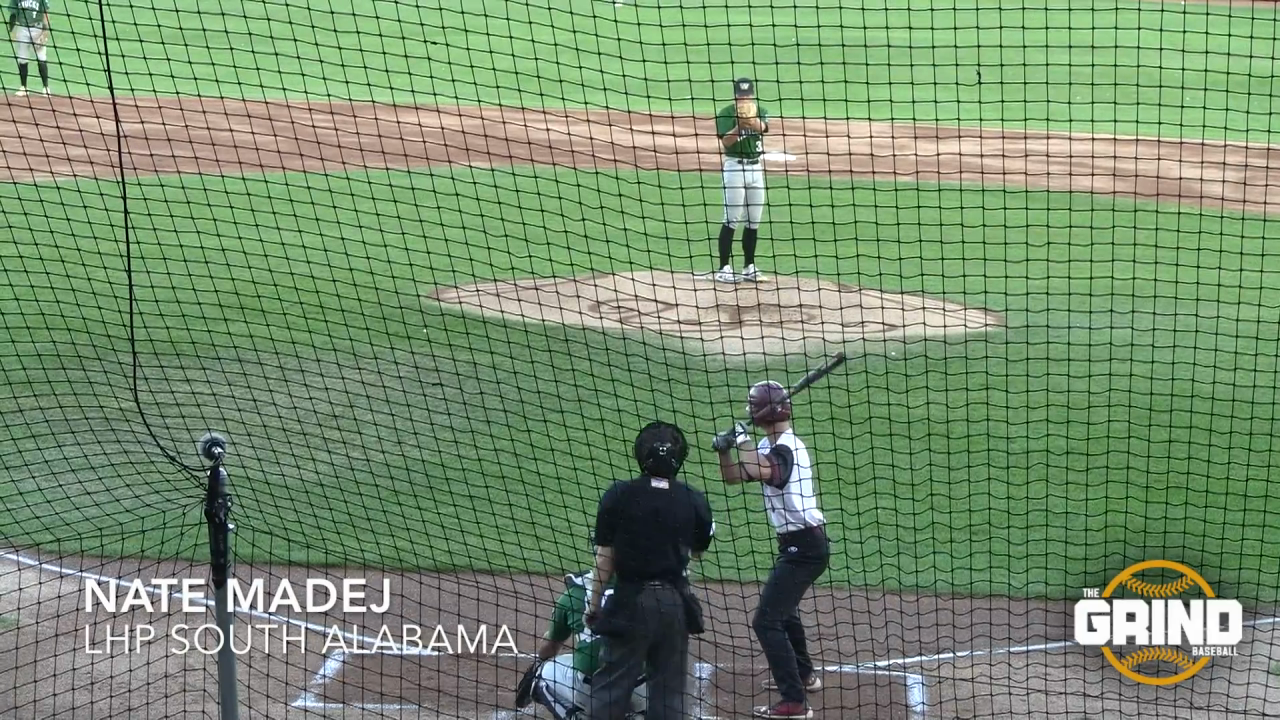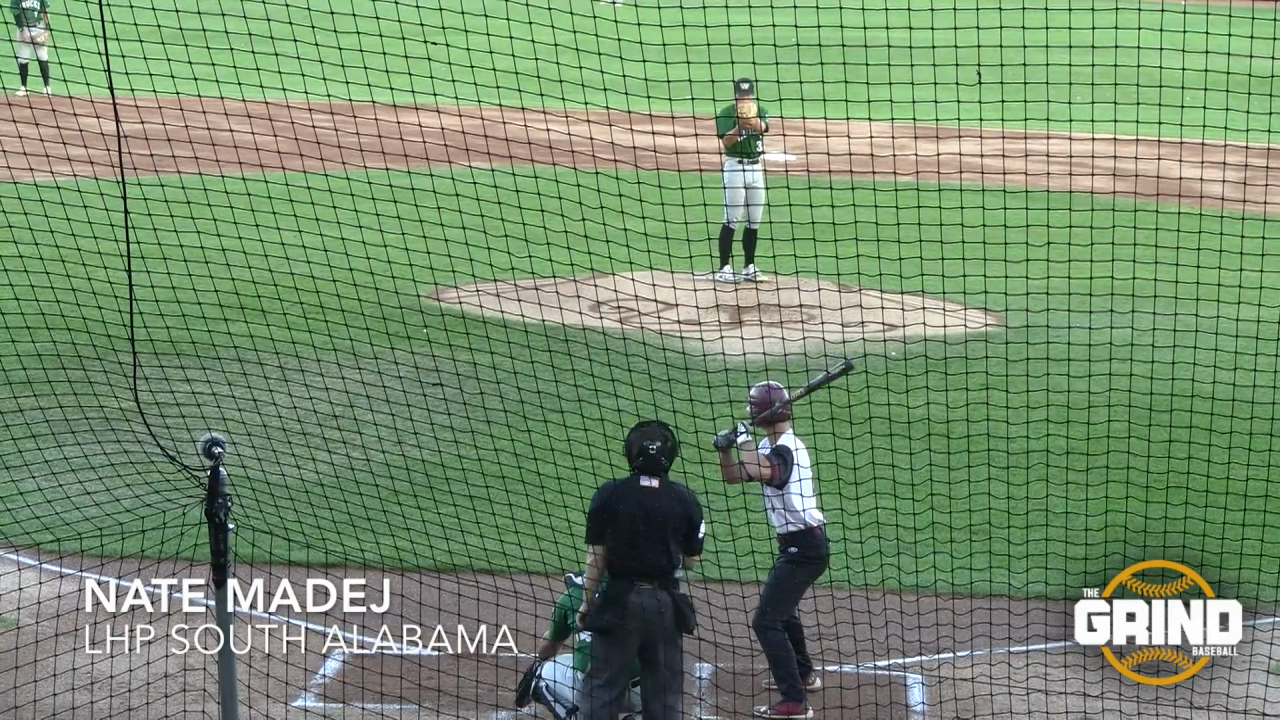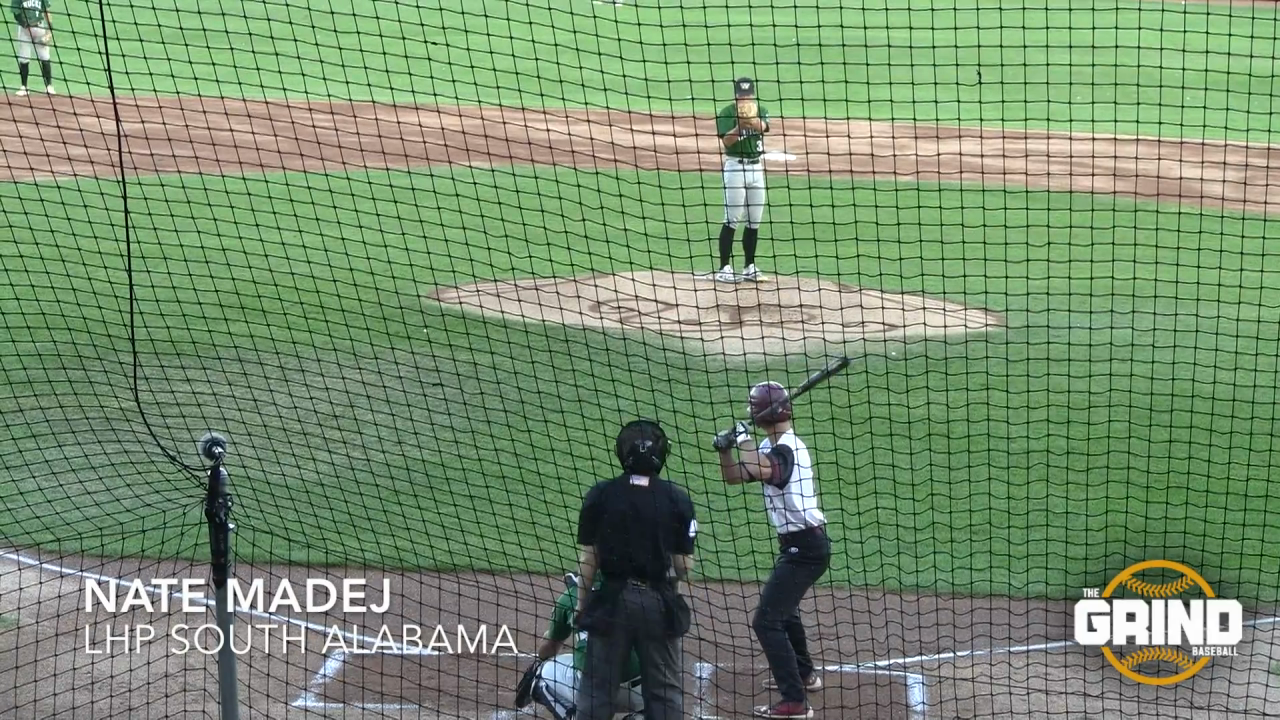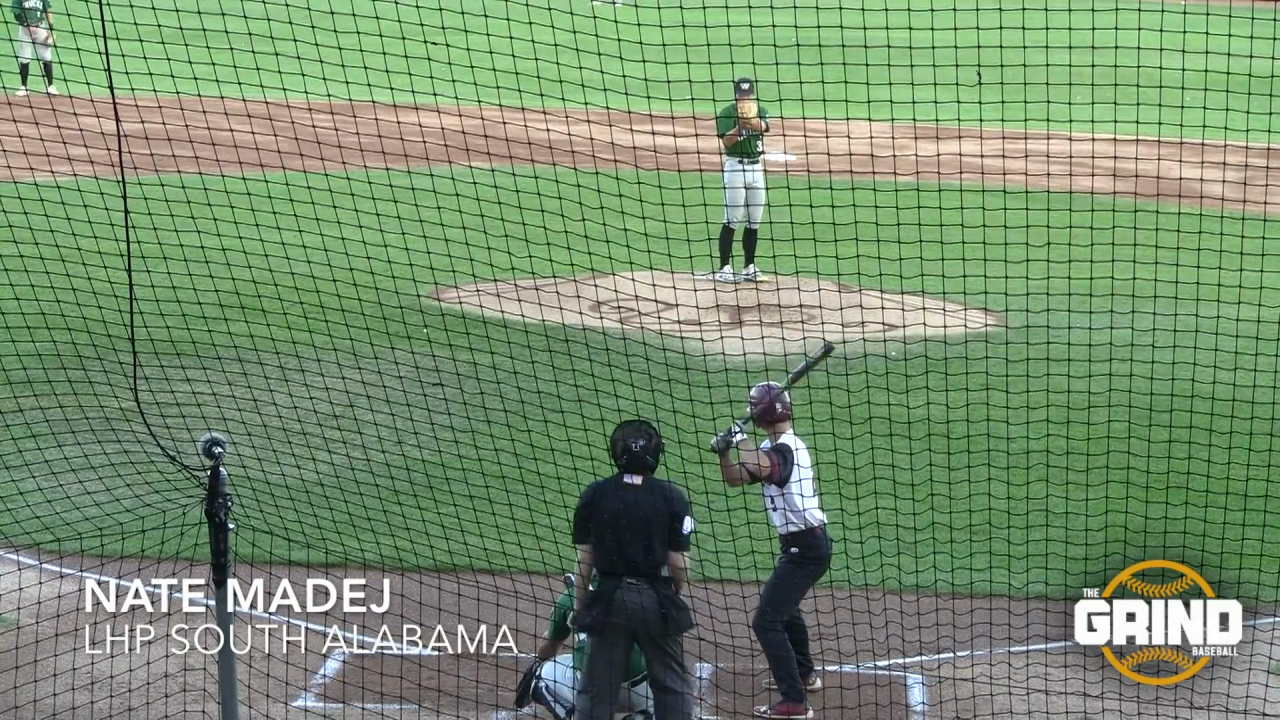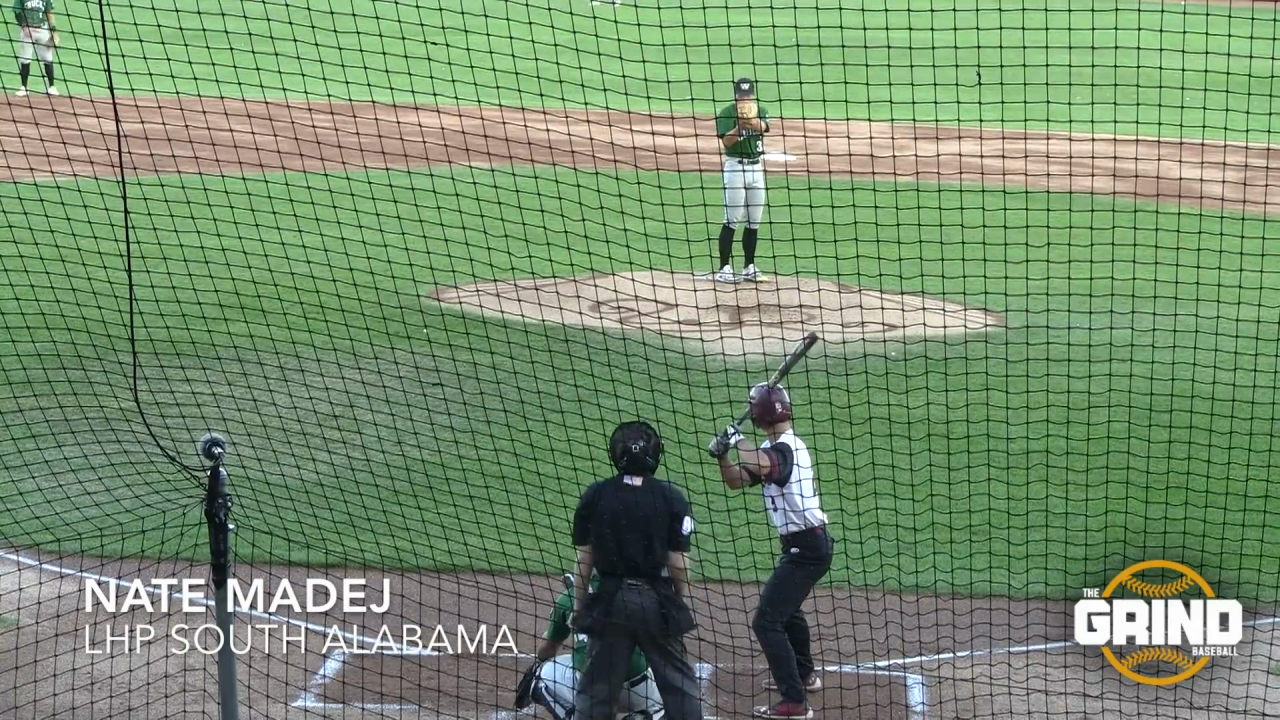
dt=0.1s
person 1, frame 1
left shoulder: (786, 448)
right shoulder: (769, 446)
left elbow: (762, 472)
right elbow: (733, 476)
left wrist: (743, 441)
right wrist: (725, 449)
left hip: (804, 546)
right hip: (799, 544)
left knee: (767, 621)
right knee: (782, 608)
right ankle: (803, 674)
person 1, frame 2
left shoulder: (786, 448)
right shoulder: (770, 446)
left elbow: (761, 472)
right elbow: (733, 476)
left wrist: (744, 441)
right wrist: (726, 448)
left hip: (804, 546)
right hip: (800, 544)
left knee: (766, 620)
right knee: (782, 609)
right ankle: (803, 674)
person 1, frame 3
left shoulder: (787, 448)
right shoulder: (771, 446)
left elbow: (761, 471)
right elbow: (733, 476)
left wrist: (744, 440)
right wrist: (725, 448)
left hip: (805, 546)
right hip: (802, 544)
left knee: (766, 621)
right knee: (783, 609)
right ankle: (804, 674)
person 1, frame 4
left shoulder: (786, 447)
right shoulder: (773, 447)
left elbow: (761, 467)
right elbow: (736, 479)
left wrist: (741, 440)
right wrist: (724, 451)
left hip: (806, 547)
right hip: (804, 544)
left knee: (766, 621)
right knee: (785, 609)
right ankle: (804, 674)
person 1, frame 5
left shoulder: (787, 447)
right shoulder: (773, 447)
left elbow: (761, 466)
right elbow: (737, 481)
left wrist: (738, 441)
right wrist: (722, 454)
left hip: (806, 547)
right hip: (805, 544)
left knee: (766, 621)
right knee: (786, 609)
right ankle: (804, 674)
person 2, frame 1
left shoulder: (619, 495)
right shoulder: (694, 500)
left elbow: (605, 557)
left wrist: (594, 602)
left hip: (630, 601)
right hip: (674, 602)
left knee: (610, 684)
right knee: (670, 689)
person 2, frame 2
left shoulder: (609, 495)
right shoulder: (685, 499)
left elbow: (596, 557)
right elbow: (691, 562)
left wrist: (587, 602)
left hip: (620, 601)
right hip: (666, 602)
left knee: (602, 687)
right knee: (665, 691)
person 2, frame 3
left shoulder: (600, 494)
right shoulder: (676, 498)
left elbow: (588, 557)
right elbow: (683, 564)
left wrist: (582, 602)
left hip: (613, 600)
right hip: (659, 601)
left knee: (598, 685)
right knee: (664, 688)
person 2, frame 4
left shoulder: (595, 494)
right shoulder: (671, 496)
left elbow: (584, 557)
right elbow: (678, 562)
left wrist: (579, 602)
right wrist: (677, 597)
left hip: (610, 599)
right hip: (656, 600)
left knee: (597, 687)
right knee: (674, 684)
person 2, frame 5
left shoulder: (595, 496)
right shoulder: (671, 497)
left elbow: (584, 558)
right elbow: (678, 563)
left wrist: (579, 604)
right wrist: (679, 599)
left hip: (610, 600)
right hip: (657, 600)
left knee: (597, 688)
right knee: (680, 683)
person 3, frame 1
left shoulder: (759, 111)
right shoulder: (726, 113)
left elbow: (762, 128)
right elbow: (726, 142)
left wrist: (751, 121)
right wrist: (739, 126)
left hip: (756, 167)
right hip: (735, 168)
left knee: (754, 221)
right knee: (731, 220)
left ankle: (749, 267)
right ankle: (723, 268)
person 3, frame 2
left shoulder: (760, 111)
right shoulder: (726, 113)
left elbow: (763, 127)
right elbow: (726, 141)
left wrist: (751, 121)
right wrist: (739, 126)
left hip: (756, 168)
right hip: (735, 167)
left knee: (754, 221)
right knee: (731, 220)
left ankle: (749, 267)
right ankle: (724, 268)
person 3, frame 3
left shoulder: (760, 111)
right shoulder: (727, 113)
left elbow: (763, 127)
right elbow: (726, 141)
left wrist: (752, 121)
right wrist: (740, 125)
left hip: (757, 167)
right hip: (735, 167)
left knee: (754, 221)
right knee: (731, 221)
left ankle: (750, 267)
right ankle: (724, 268)
person 3, frame 4
left shoulder: (760, 111)
right shoulder: (727, 113)
left elbow: (763, 127)
right elbow: (726, 141)
left wrist: (751, 121)
right wrist: (740, 125)
left hip: (757, 167)
right hip: (735, 168)
left knee: (754, 221)
right knee: (731, 221)
left ankle: (749, 267)
right ankle: (724, 268)
person 3, frame 5
left shoulder: (760, 111)
right shoulder: (726, 113)
left elbow: (763, 127)
right elbow: (726, 141)
left wrist: (751, 121)
right wrist: (740, 126)
left hip: (756, 168)
right hip: (735, 168)
left knee: (754, 222)
right knee: (731, 221)
left ankle: (749, 267)
right ankle: (724, 268)
